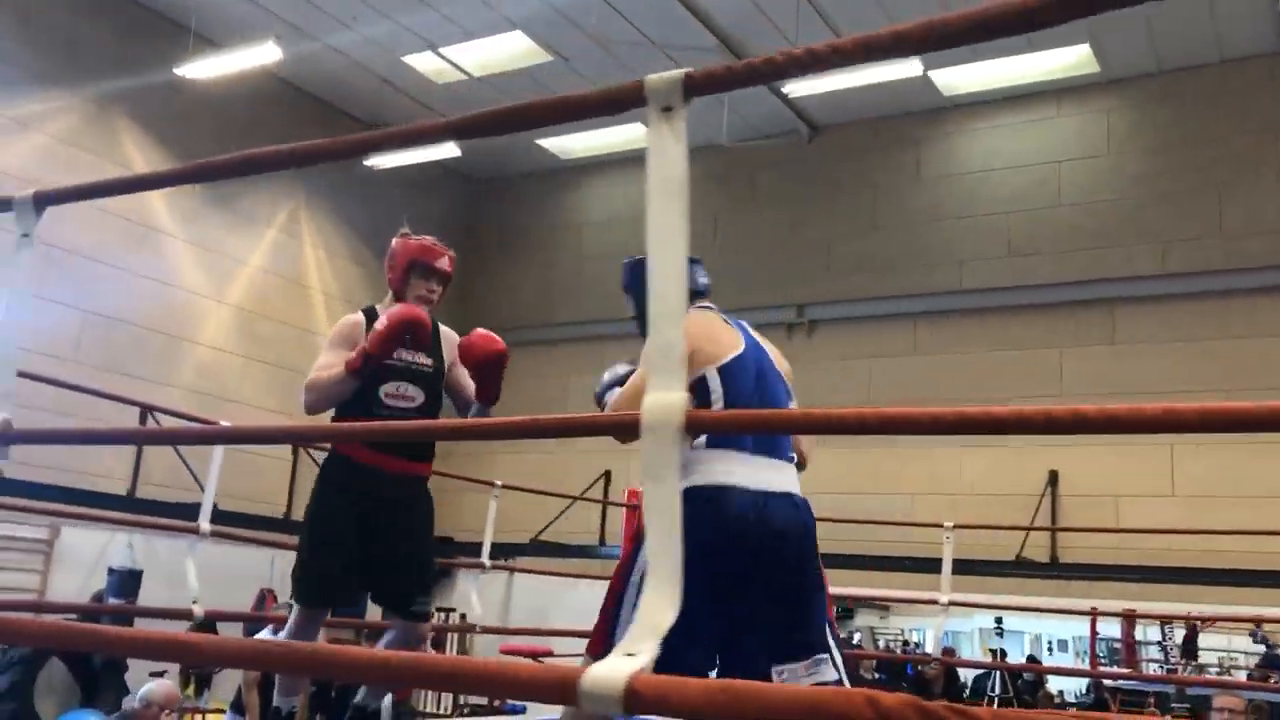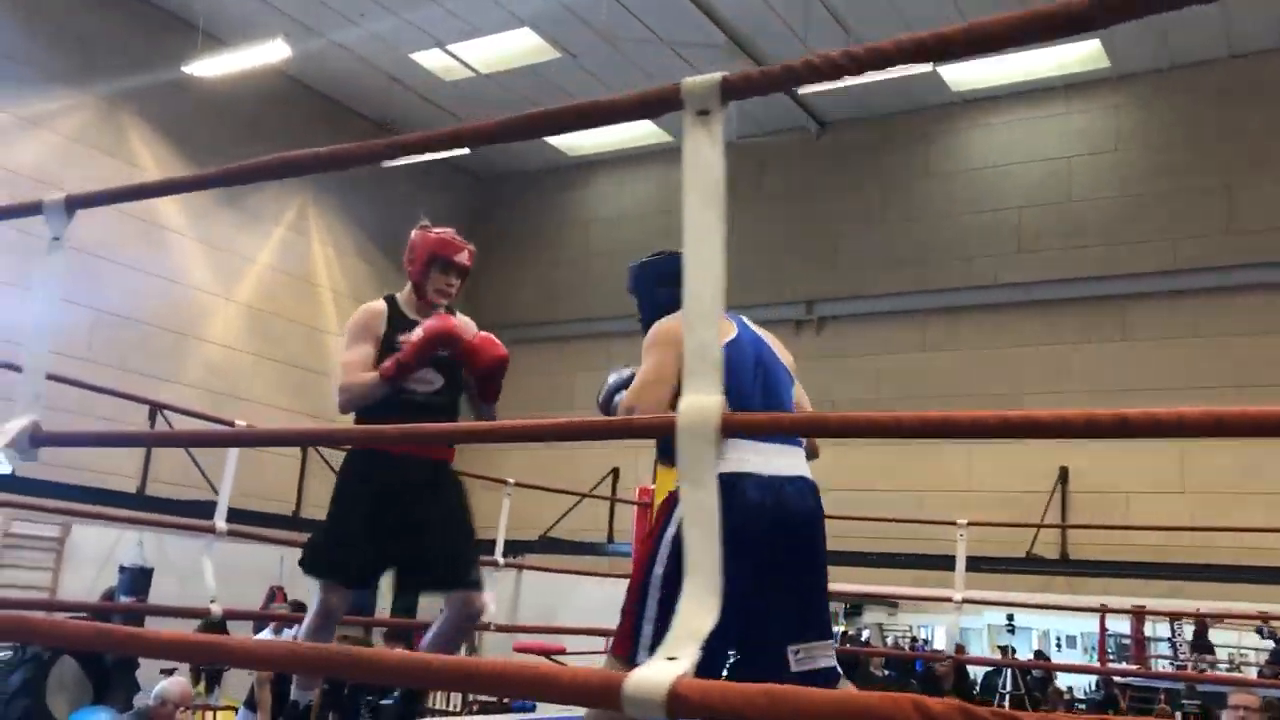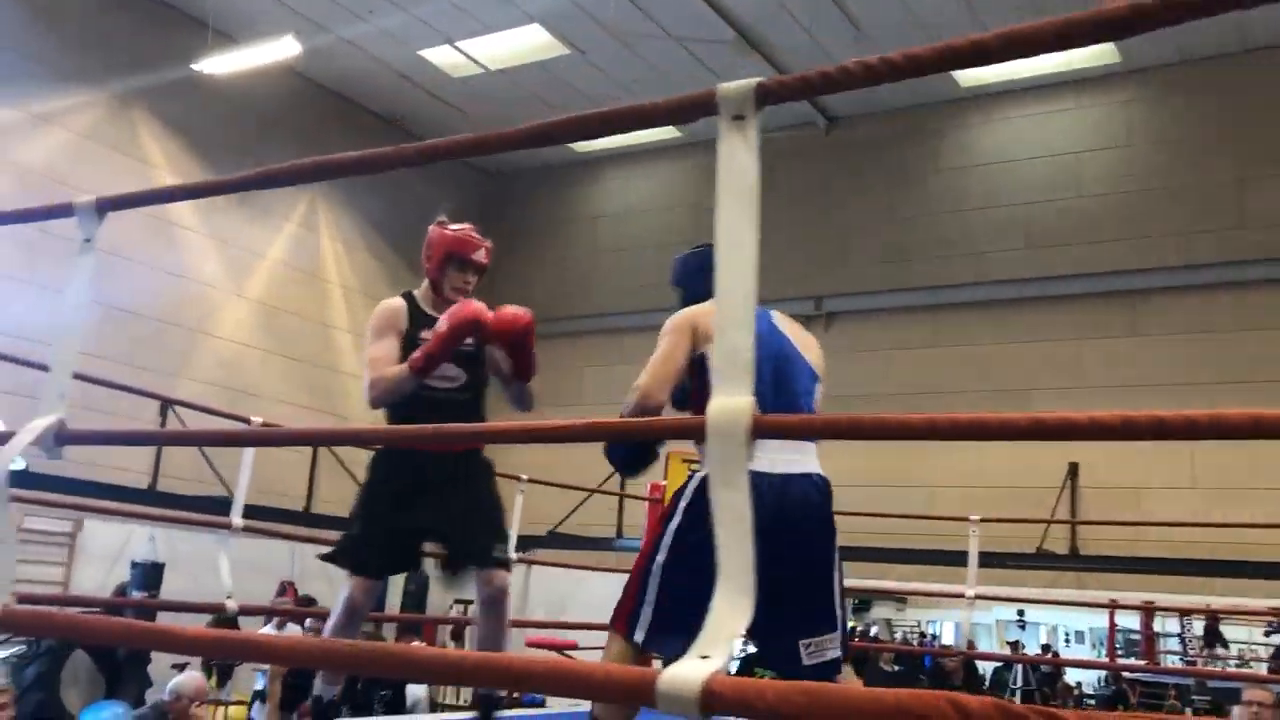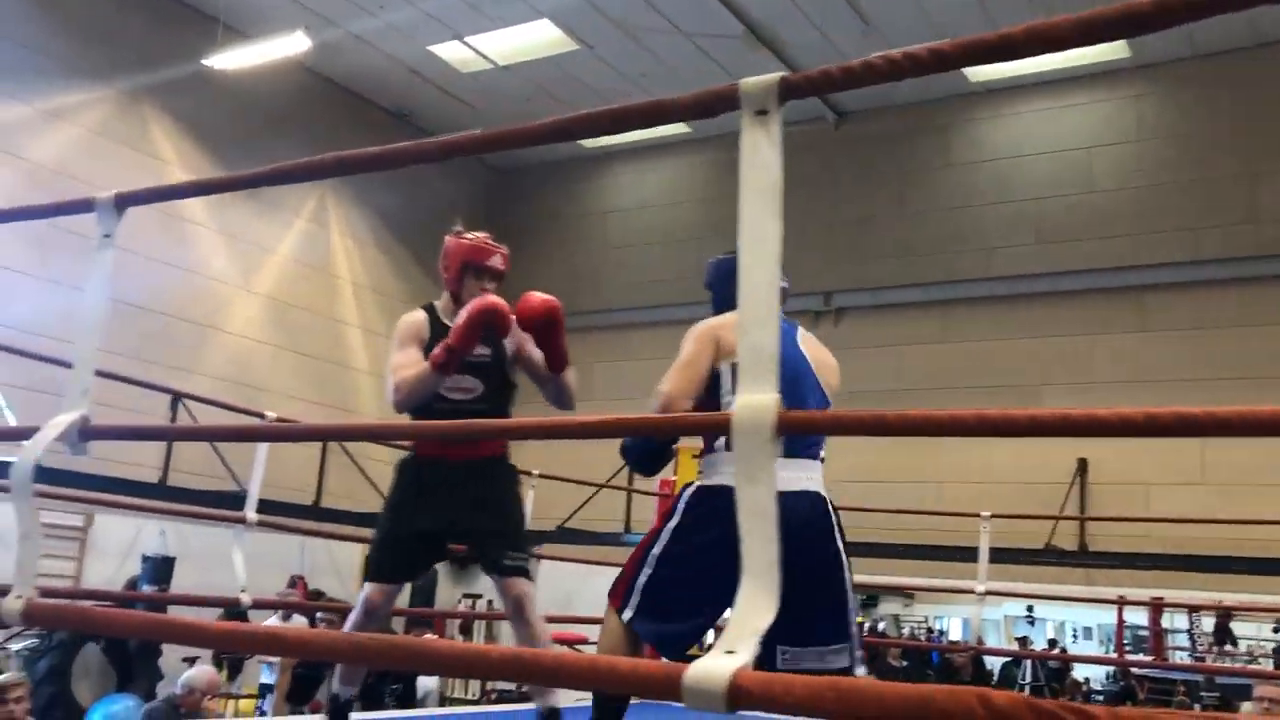
dt=0.1s
person 1, frame 1
left shoulder: (447, 343)
right shoulder: (356, 327)
left elbow: (476, 421)
right elbow: (311, 399)
left wrist: (488, 389)
right wrist: (369, 355)
left hip: (407, 492)
right hip: (348, 483)
left knee: (412, 628)
right knee: (310, 611)
person 1, frame 2
left shoulder: (459, 330)
right shoulder: (374, 316)
left elbow: (485, 414)
right elbow: (347, 398)
left wrist: (490, 382)
right wrist: (408, 360)
left hip: (434, 476)
right hip: (374, 470)
left knee: (468, 604)
right knee: (332, 601)
person 1, frame 3
left shoulder: (484, 323)
right shoulder: (395, 312)
left elbow: (523, 403)
right elbow: (377, 392)
left wrist: (524, 361)
right wrist: (433, 352)
left hip: (465, 467)
right hip: (404, 463)
left knee: (496, 585)
right knee: (359, 594)
person 1, frame 4
left shoulder: (512, 330)
right shoulder: (416, 325)
left elbow: (565, 403)
right elbow: (400, 398)
left wrist: (556, 350)
right wrist: (454, 346)
left hip: (487, 475)
right hip: (427, 473)
left knee: (517, 593)
right knee: (375, 599)
person 2, frame 1
left shoulder: (683, 334)
right shoulder: (770, 352)
left elbow: (625, 415)
left wrist: (611, 392)
left hip: (709, 510)
right hip: (787, 515)
person 2, frame 2
left shoulder: (671, 329)
right shoulder: (770, 341)
left elbow: (643, 413)
right elbow: (809, 438)
left wrist: (618, 401)
left hip: (723, 494)
right hip: (796, 498)
left knee: (632, 656)
right knee: (817, 677)
person 2, frame 3
left shoulder: (694, 319)
right shoulder: (802, 339)
left elbow: (649, 398)
left wrist: (628, 444)
right hip: (806, 492)
left knee: (634, 639)
right knee: (820, 670)
person 2, frame 4
left shoulder: (715, 332)
right shoulder: (821, 356)
left elbow: (671, 406)
left wrist: (644, 443)
left hip: (725, 502)
right hip: (805, 509)
left knee: (628, 611)
right knee: (836, 674)
